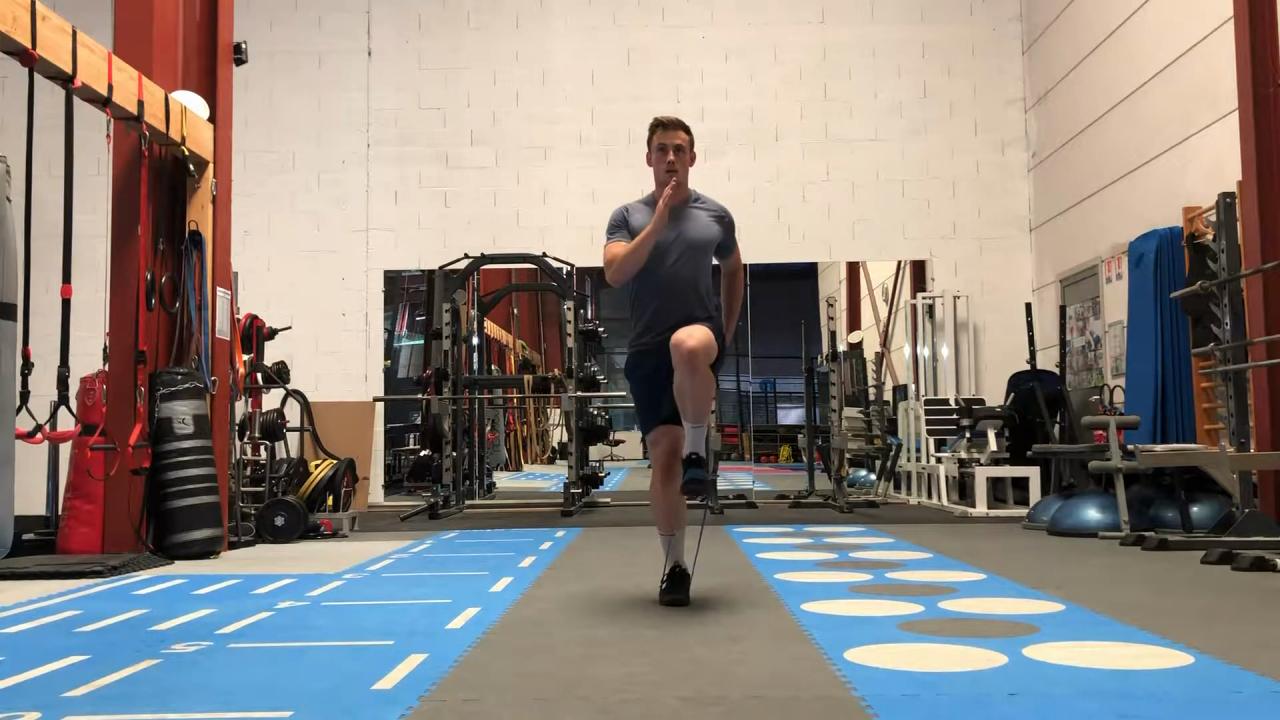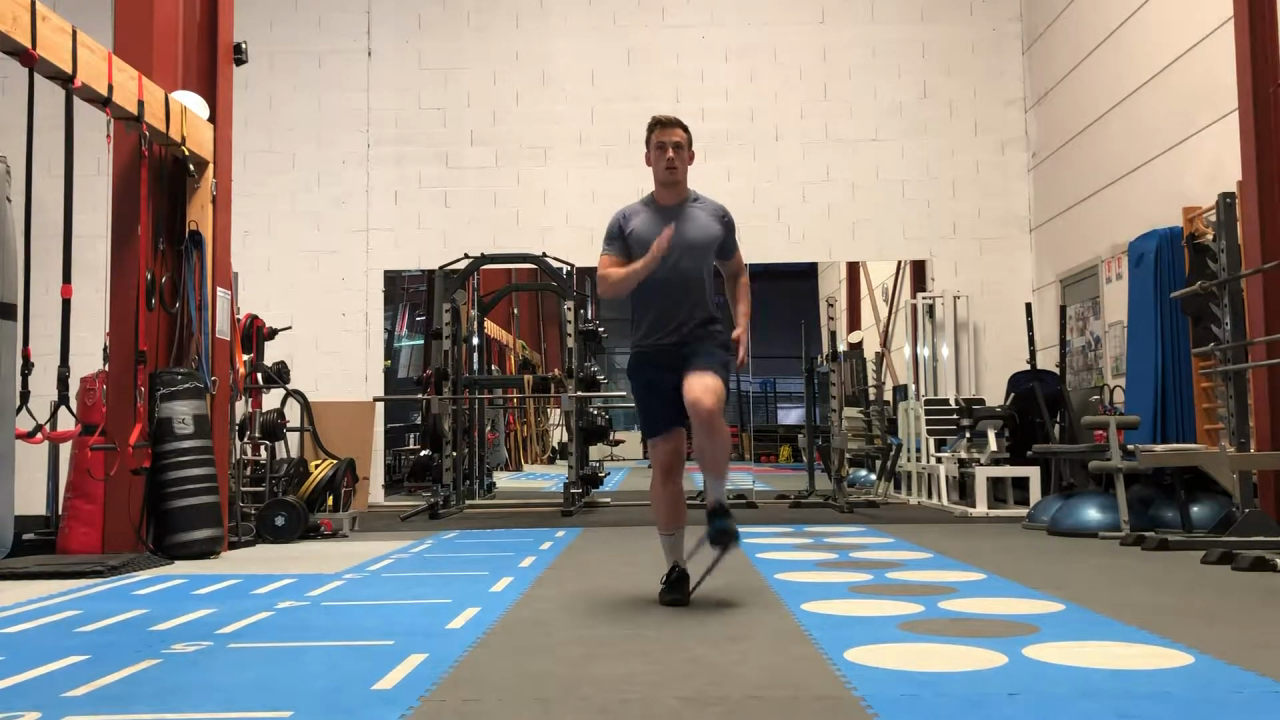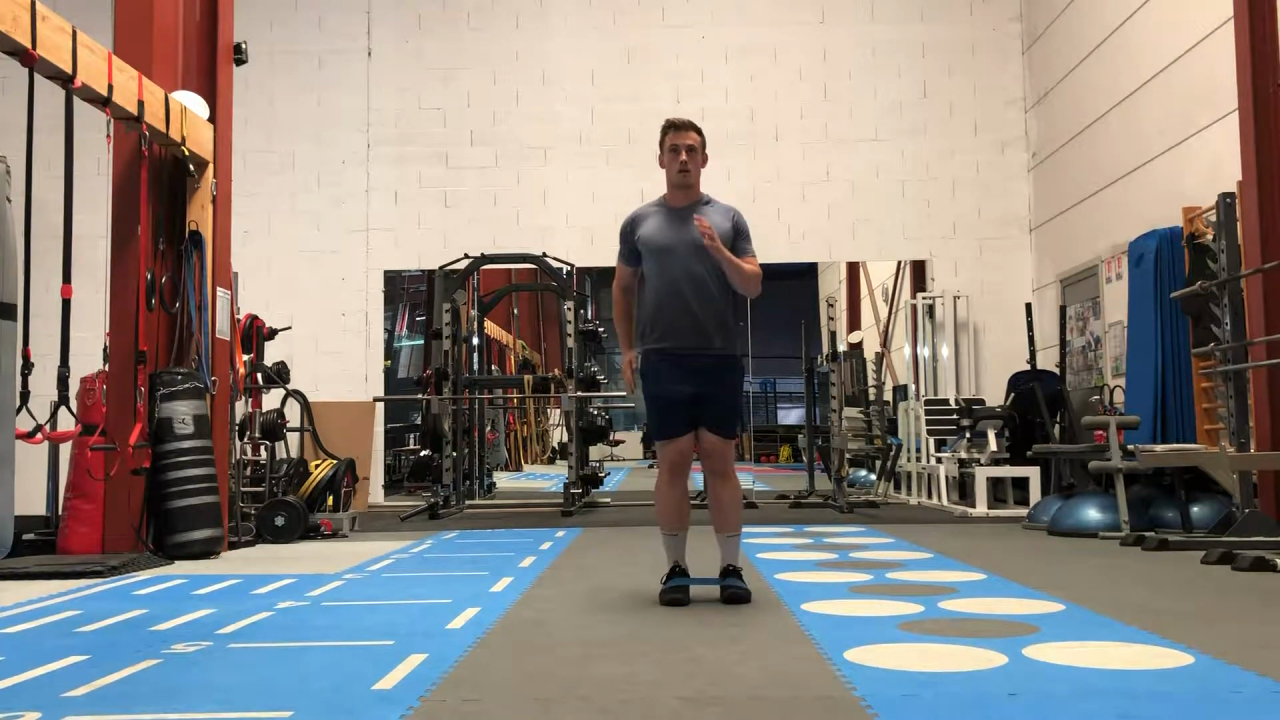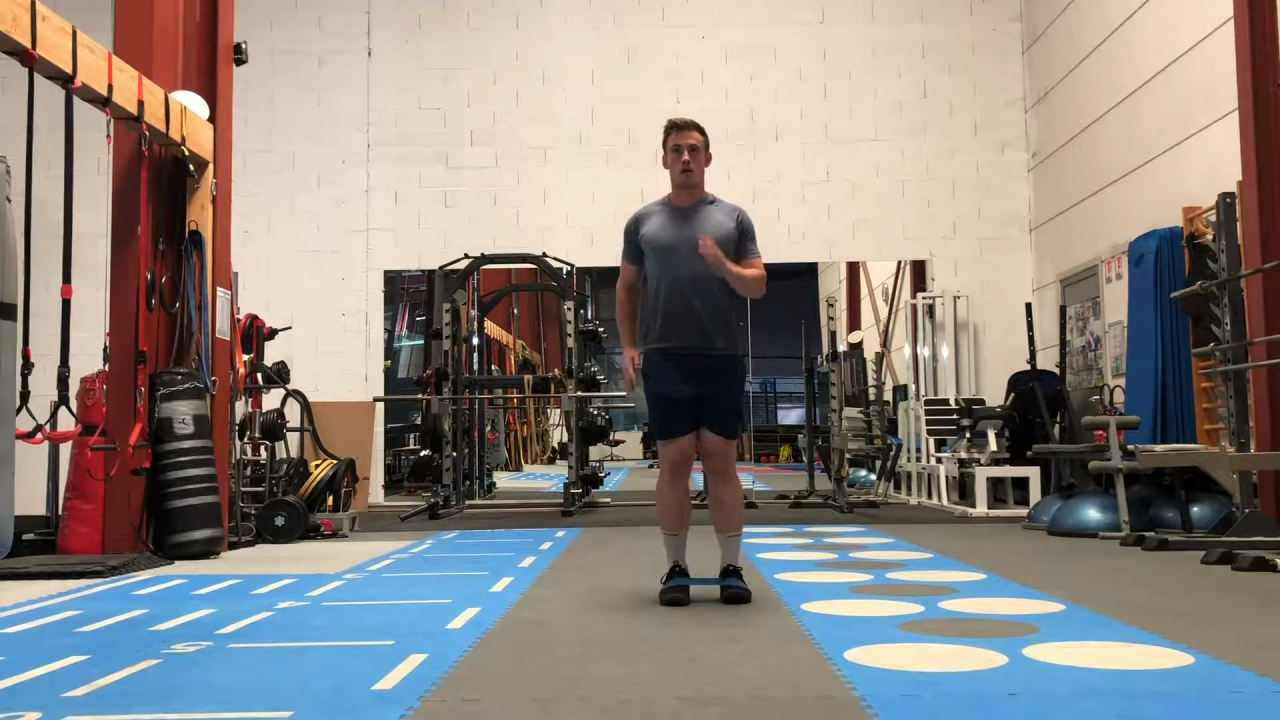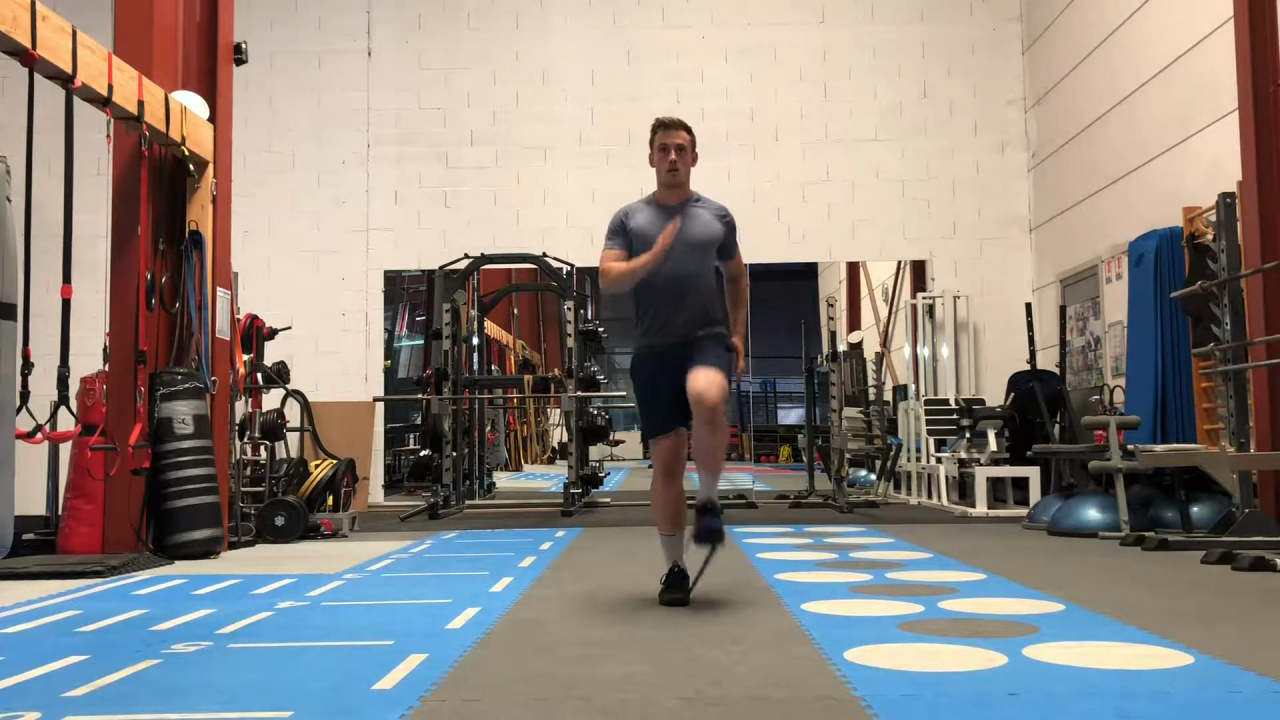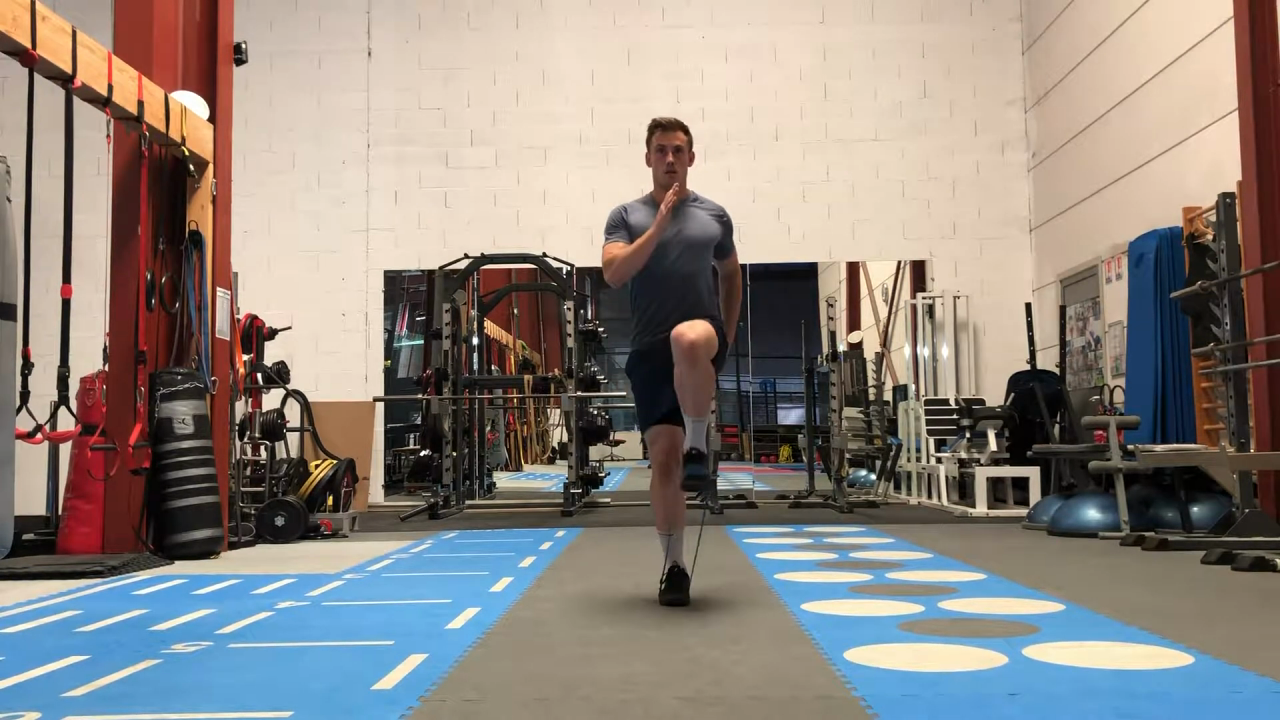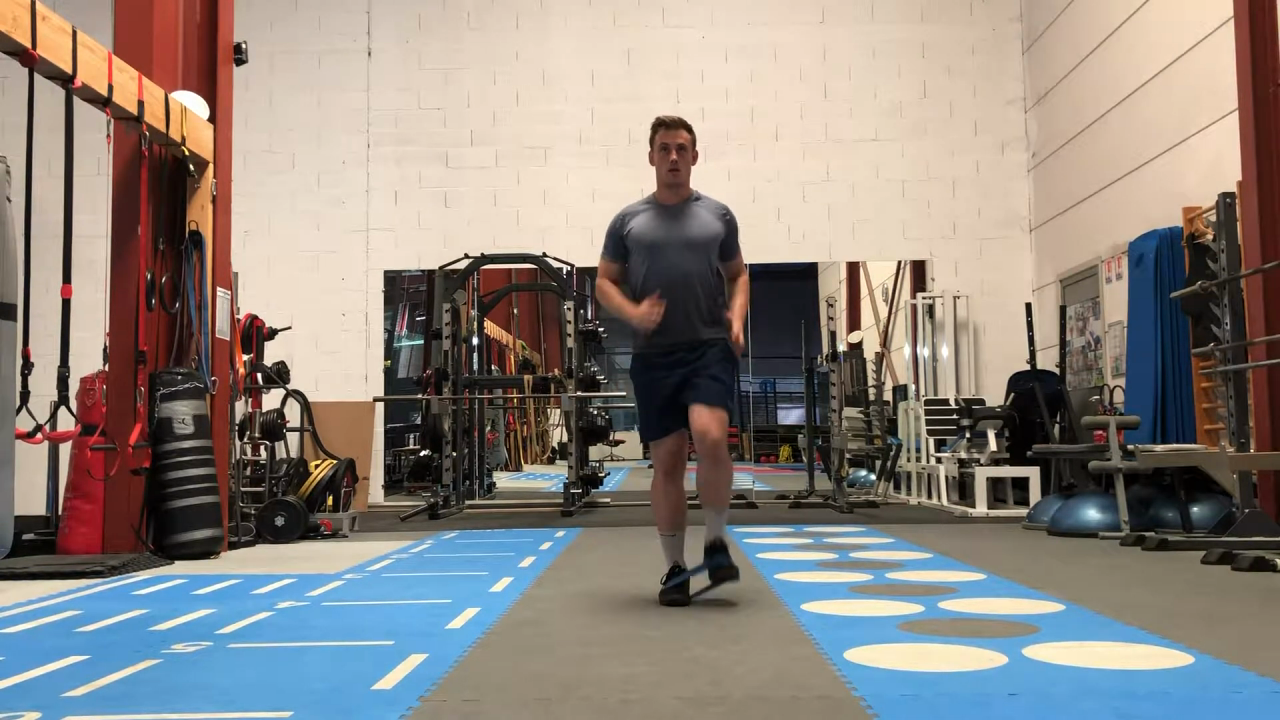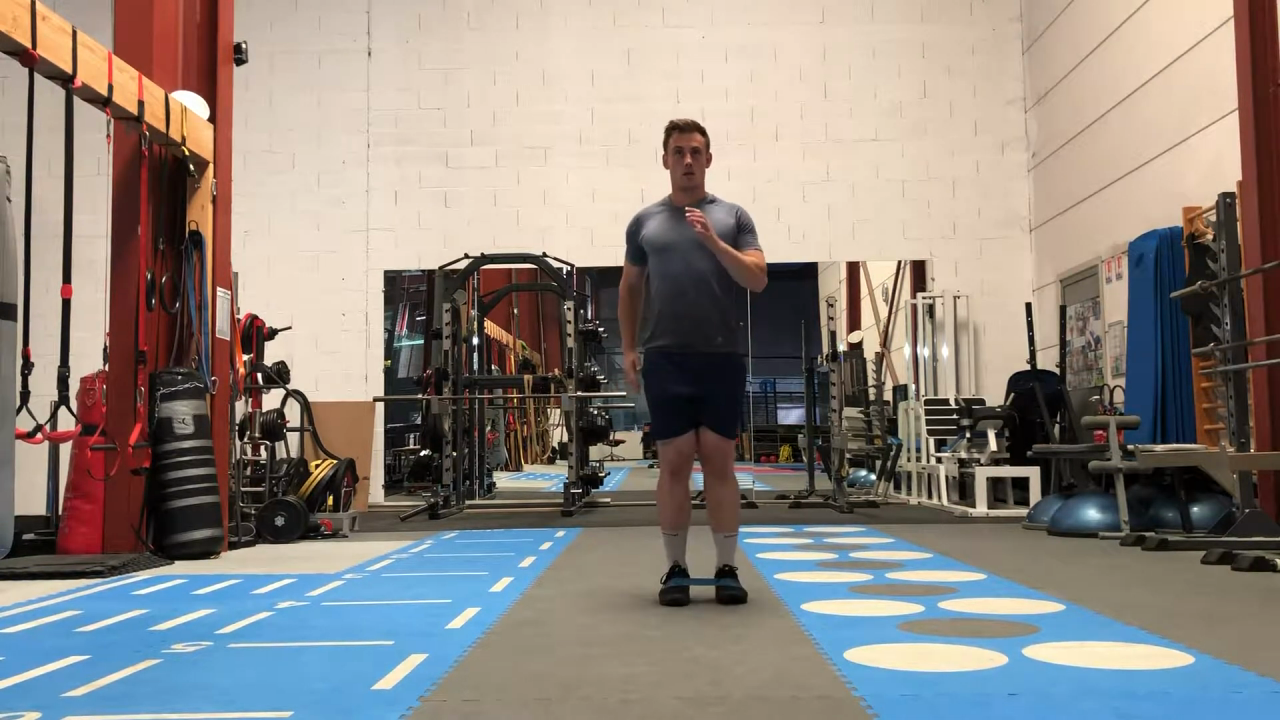
dt=0.4s
person 1, frame 1
left shoulder: (716, 215)
right shoulder: (628, 215)
left elbow: (733, 271)
right elbow: (614, 273)
left wrist: (726, 332)
right wrist: (657, 223)
left hip: (699, 333)
right hip: (648, 349)
left knee: (687, 345)
right knee: (662, 459)
left ankle: (695, 451)
right ankle: (675, 567)
person 1, frame 2
left shoulder: (716, 215)
right shoulder: (627, 219)
left elbow: (736, 274)
right elbow: (605, 285)
left wrist: (741, 326)
right wrist: (649, 261)
left hip: (704, 338)
right hip: (651, 351)
left knee: (705, 405)
right knee: (665, 461)
left ankle: (718, 501)
right ankle: (675, 568)
person 1, frame 3
left shoulder: (727, 218)
right shoulder: (638, 222)
left elbow: (753, 284)
right elbow: (623, 287)
left wrist: (719, 251)
right wrist: (628, 348)
left hip: (719, 358)
right hip: (662, 360)
left knee: (720, 462)
right knee: (672, 463)
left ankle: (730, 567)
right ankle: (675, 568)
person 1, frame 4
left shoulder: (733, 217)
right shoulder: (643, 221)
left elbow: (758, 285)
right elbow: (627, 288)
left wrist: (724, 266)
right wrist: (628, 347)
left hip: (722, 358)
right hip: (664, 360)
left knee: (721, 462)
right knee: (674, 462)
left ankle: (731, 568)
right ankle: (676, 568)
person 1, frame 5
left shoulder: (718, 215)
right shoulder: (629, 217)
left elbow: (736, 276)
right elbow: (608, 277)
left wrist: (738, 333)
right wrist: (654, 254)
left hip: (707, 340)
right hip: (654, 352)
left knee: (707, 399)
right knee: (666, 462)
left ankle: (708, 499)
right ankle: (674, 568)
person 1, frame 6
left shoulder: (714, 215)
right shoulder: (626, 214)
left elbow: (730, 275)
right elbow: (613, 273)
left wrist: (727, 335)
right wrist: (659, 224)
left hip: (700, 337)
right hip: (649, 349)
left knee: (689, 339)
right knee: (662, 457)
left ankle: (696, 448)
right ankle: (674, 567)
person 1, frame 7
left shoulder: (719, 215)
right shoulder: (628, 220)
left elbow: (738, 274)
right elbow: (604, 283)
left wrist: (736, 317)
right wrist: (631, 312)
left hip: (709, 347)
right hip: (653, 356)
left knee: (711, 438)
right knee: (667, 462)
left ankle: (717, 542)
right ankle: (675, 568)
person 1, frame 8
left shoulder: (733, 216)
right shoulder: (644, 222)
left elbow: (758, 278)
right elbow: (630, 288)
left wrist: (715, 242)
right wrist: (629, 348)
left hip: (721, 356)
right hip: (664, 359)
left knee: (719, 462)
right knee: (675, 463)
left ankle: (726, 568)
right ankle: (675, 569)
